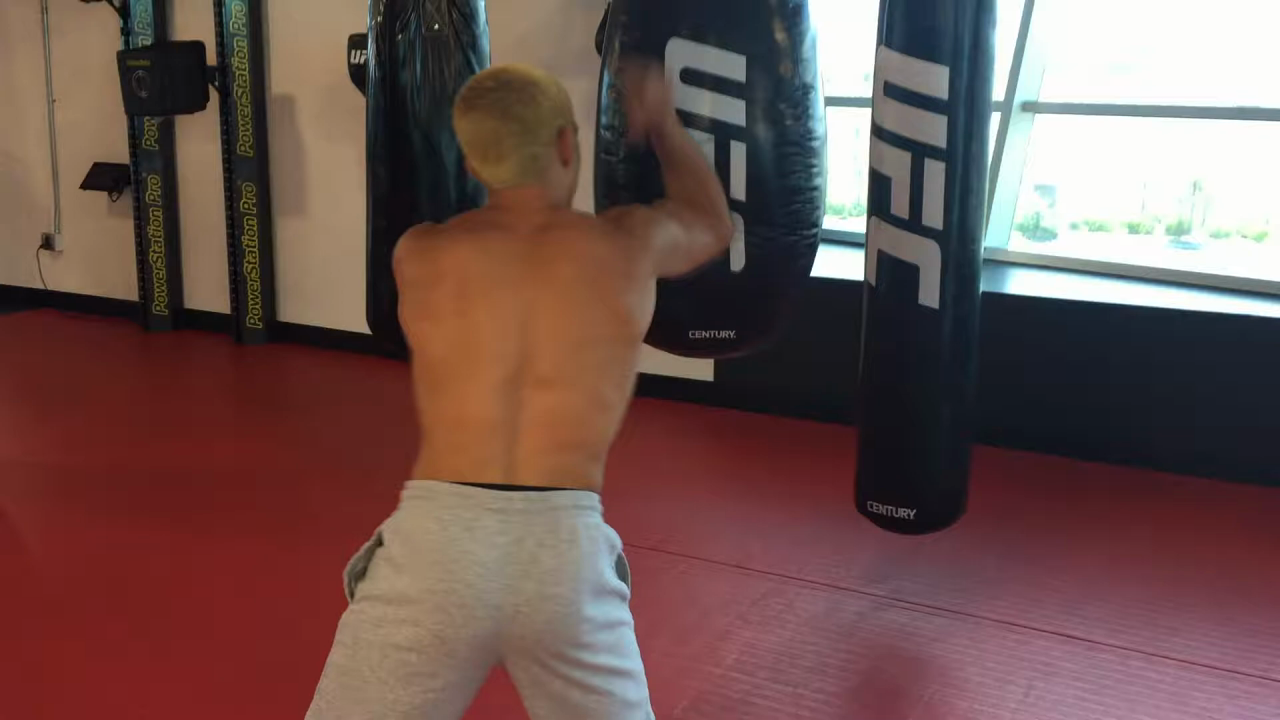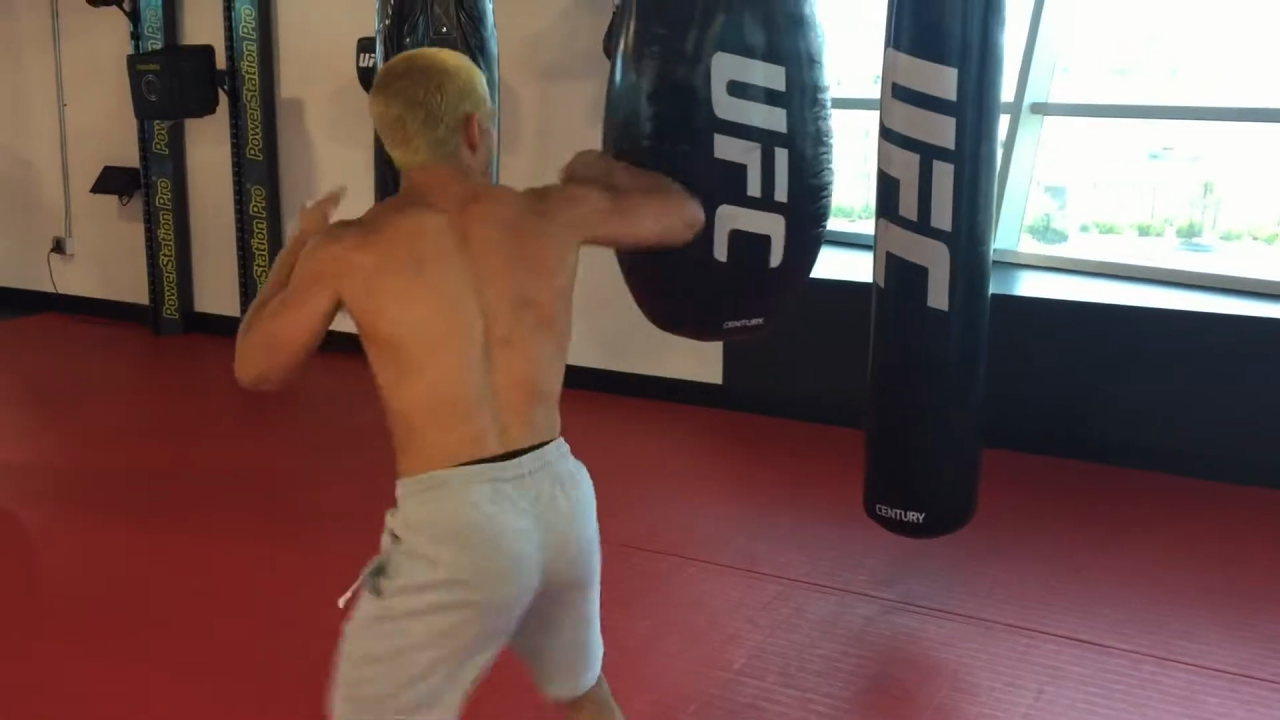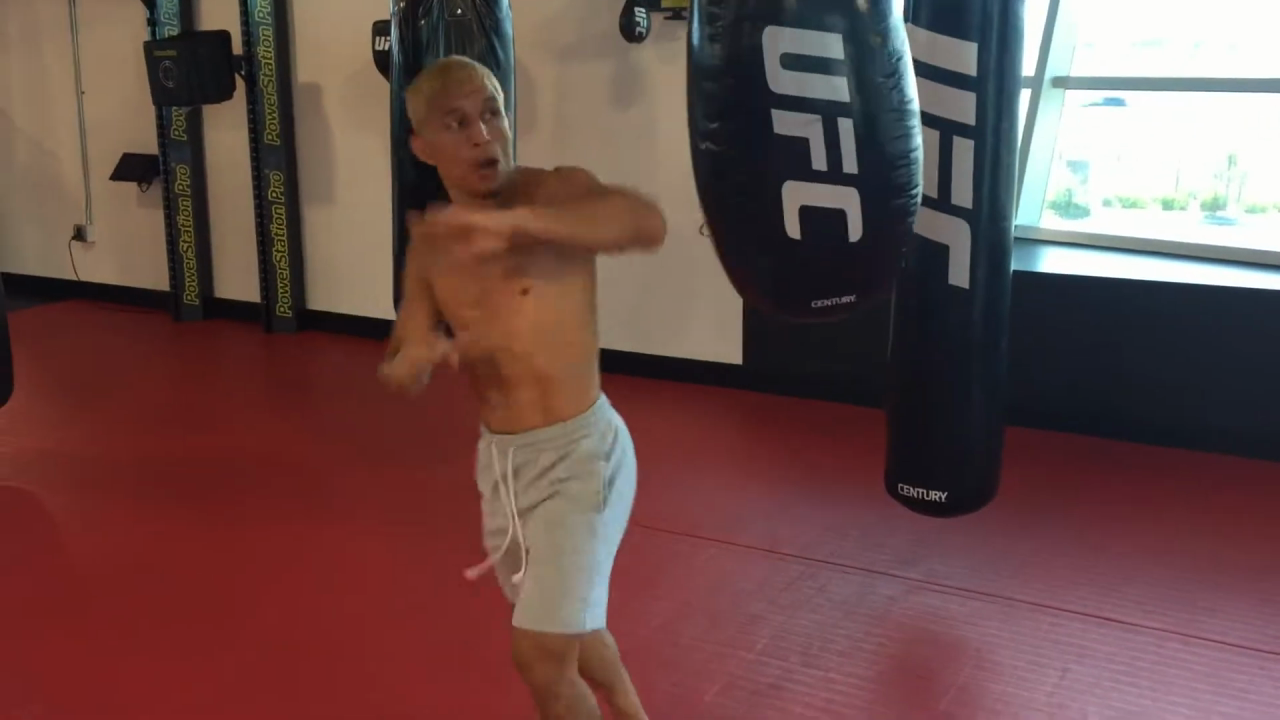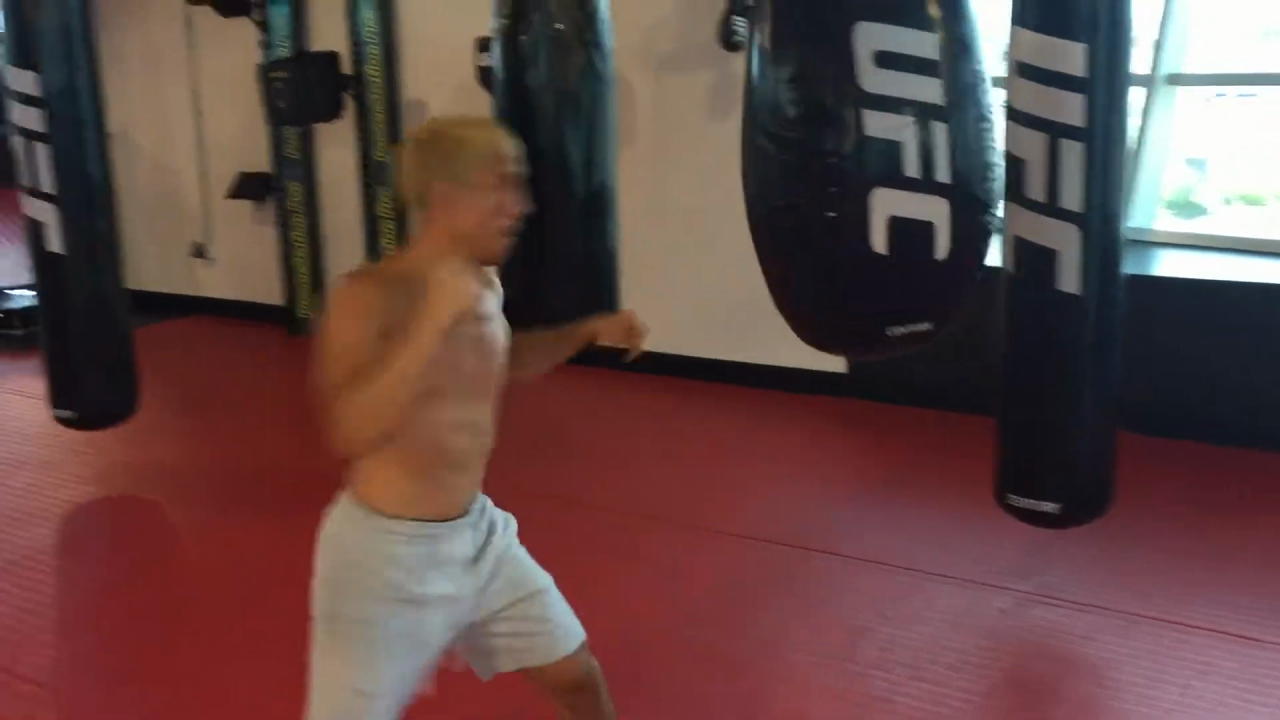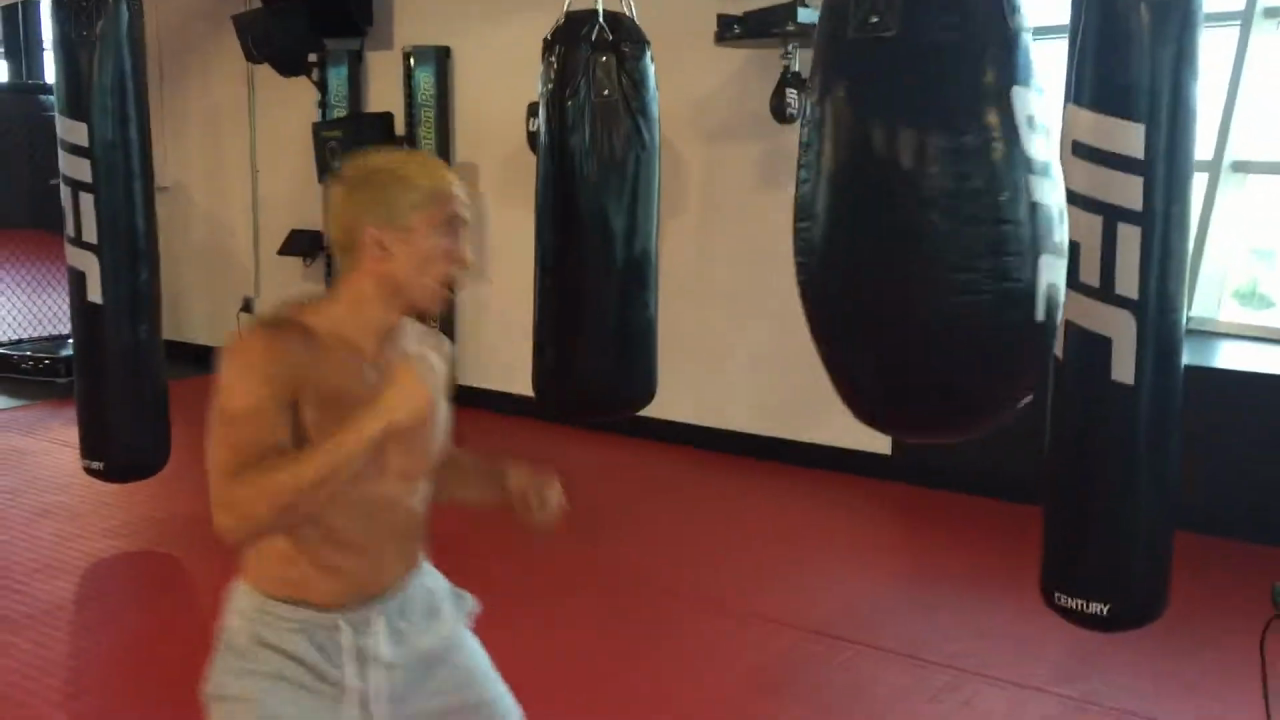
dt=0.7s
person 1, frame 1
left shoulder: (420, 254)
right shoulder: (632, 244)
right elbow: (713, 225)
right wrist: (662, 120)
left hip: (435, 544)
right hip: (565, 551)
person 1, frame 2
left shoulder: (347, 249)
right shoulder: (552, 214)
left elbow: (256, 368)
right elbow: (685, 216)
left wrist: (298, 247)
right wrist: (602, 171)
left hip: (450, 526)
right hip: (556, 503)
person 1, frame 3
left shoulder: (554, 190)
right shoulder: (428, 245)
left elbow: (648, 224)
right elbow: (399, 361)
left wrist: (517, 218)
right wrist: (406, 366)
left hip: (580, 453)
right hip: (500, 461)
left knee: (545, 658)
right knee: (569, 625)
person 1, frame 4
left shoulder: (482, 286)
right shoulder: (372, 295)
right elbow: (353, 432)
left wrist: (591, 329)
right wrist: (433, 323)
left hip: (474, 536)
right hip: (378, 554)
person 1, frame 5
left shoulder: (424, 349)
right shoulder: (267, 356)
right elbow: (237, 518)
left wrist: (509, 483)
right wrist: (374, 420)
left hip: (413, 616)
right hip: (283, 642)
